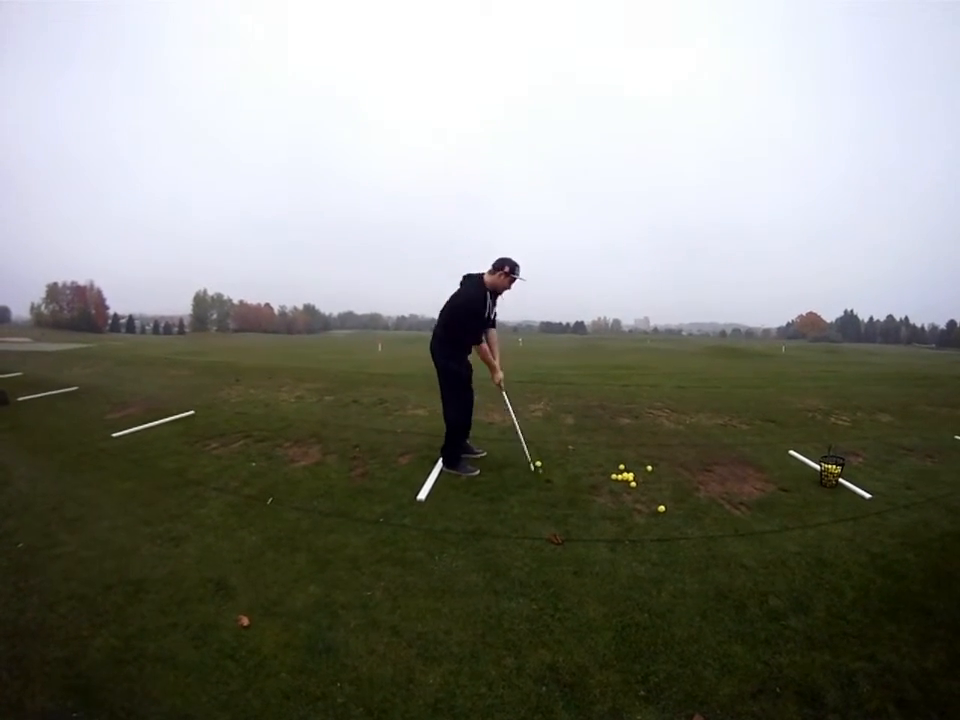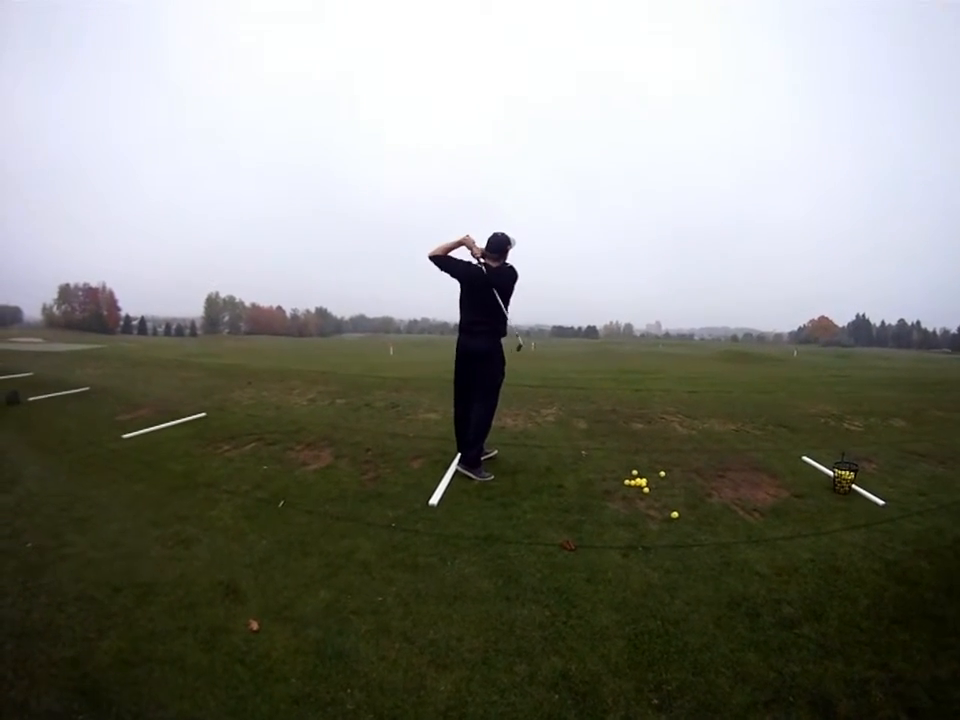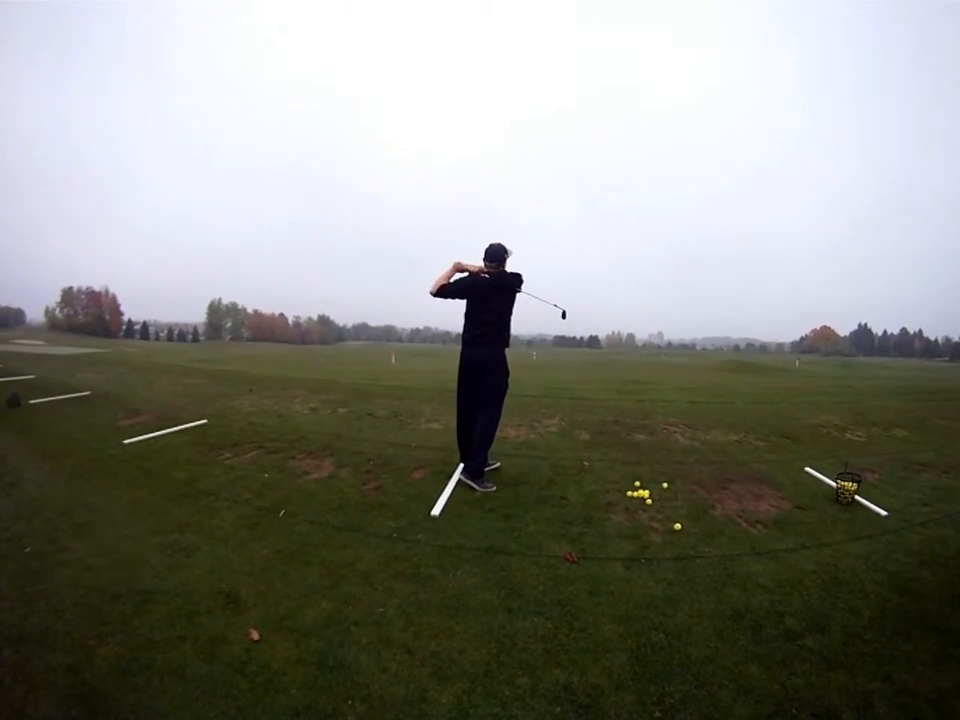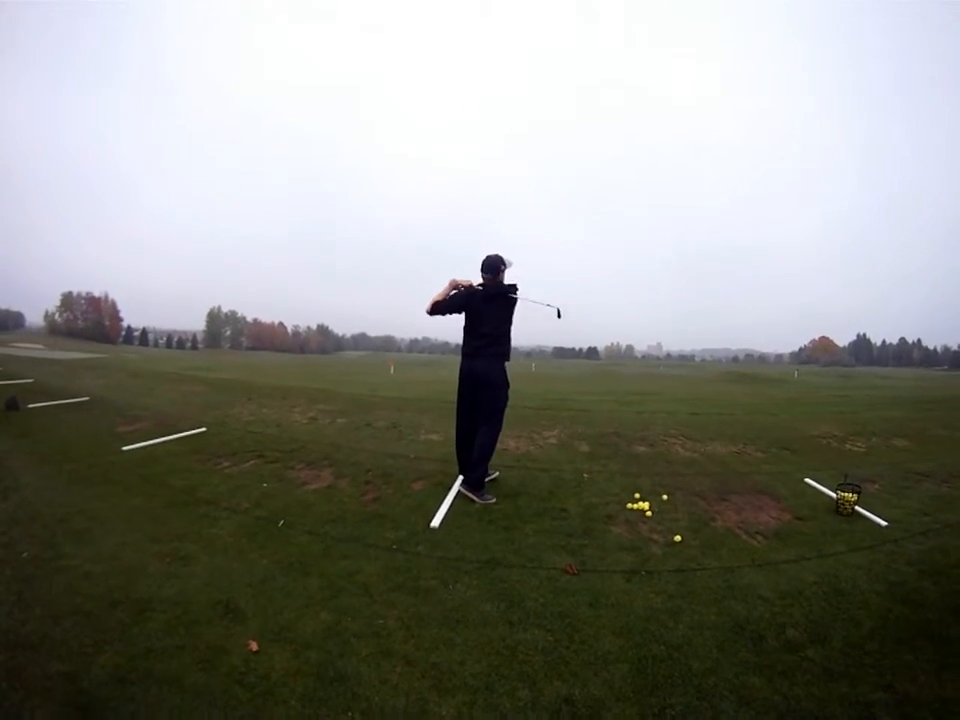
dt=0.7s
person 1, frame 1
left shoulder: (488, 295)
right shoulder: (473, 296)
left elbow: (490, 330)
right elbow: (477, 341)
left wrist: (497, 363)
right wrist: (493, 370)
left hip: (448, 348)
right hip: (449, 351)
left knee: (462, 397)
right knee: (459, 400)
left ankle: (459, 444)
right ankle: (451, 459)
person 1, frame 2
left shoulder: (469, 272)
right shoulder: (510, 275)
left elbow: (434, 255)
left wrist: (461, 242)
right wrist: (480, 253)
left hip: (465, 343)
right hip: (490, 347)
left knee: (464, 399)
right knee: (484, 402)
left ankle: (471, 449)
right ankle: (469, 460)
person 1, frame 3
left shoulder: (473, 282)
right shoulder: (513, 282)
left elbow: (436, 291)
left wrist: (454, 269)
right wrist: (478, 270)
left hip: (469, 353)
right hip: (493, 356)
left knee: (467, 409)
right knee: (488, 412)
left ankle: (472, 459)
right ankle: (473, 470)
person 1, frame 4
left shoulder: (469, 295)
right shoulder: (509, 293)
left elbow: (432, 309)
left wrist: (451, 287)
right wrist: (469, 286)
left hip: (469, 366)
right hip: (493, 369)
left knee: (468, 421)
right knee: (489, 424)
left ankle: (472, 471)
right ankle: (473, 481)
